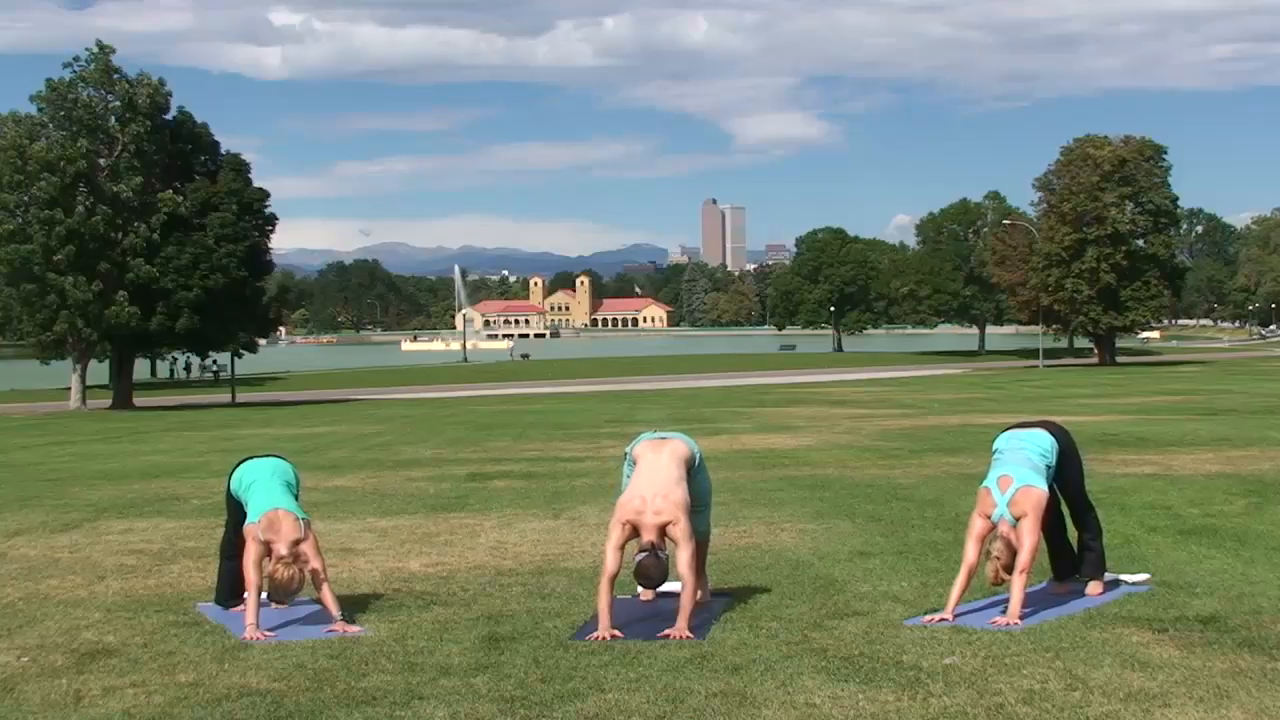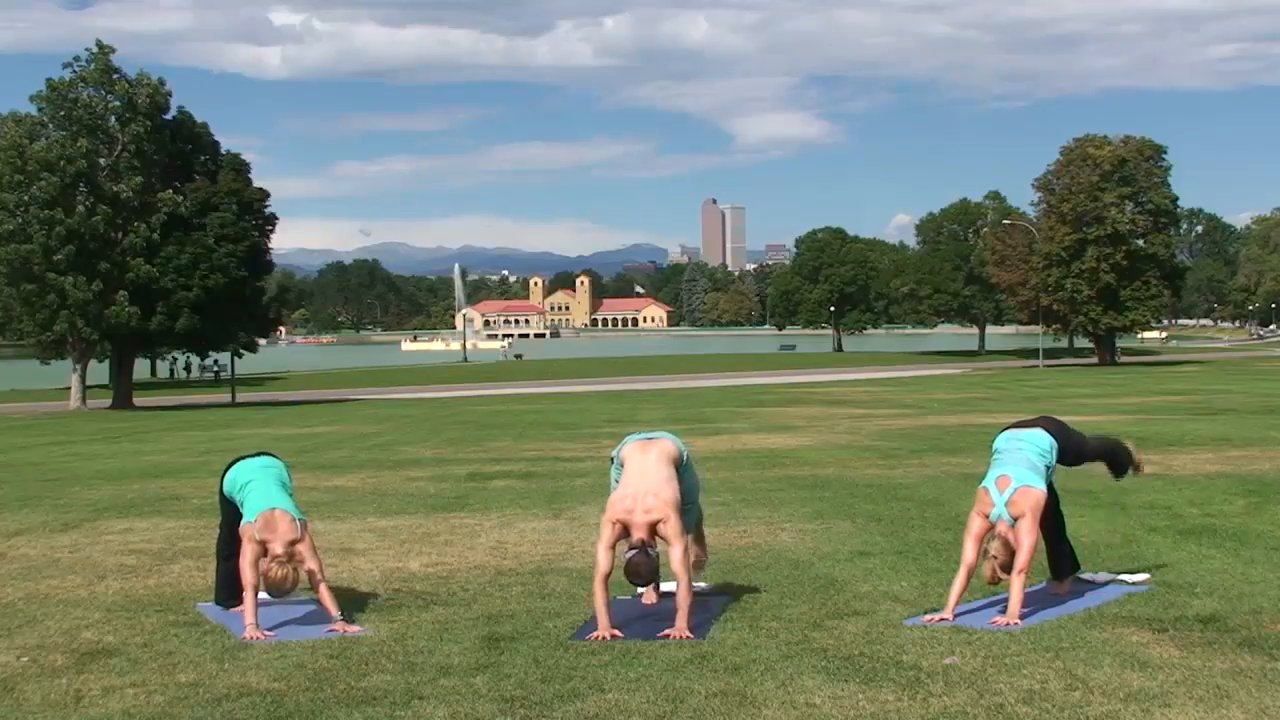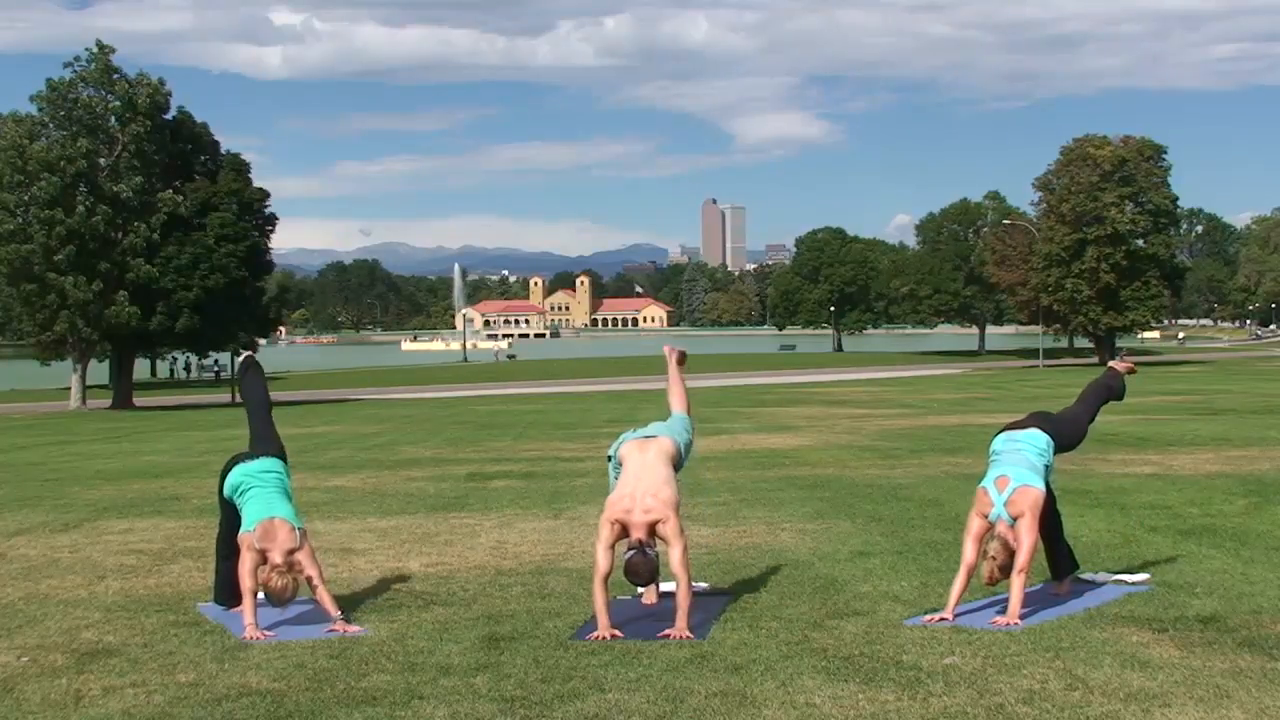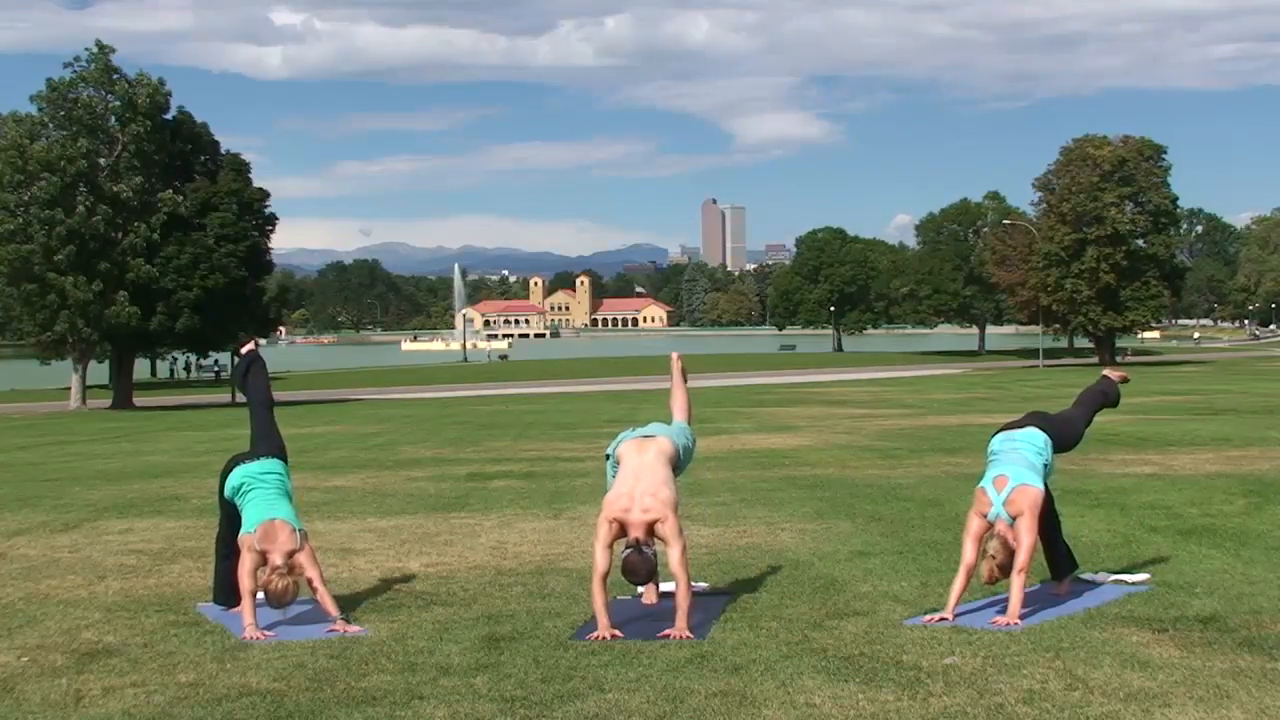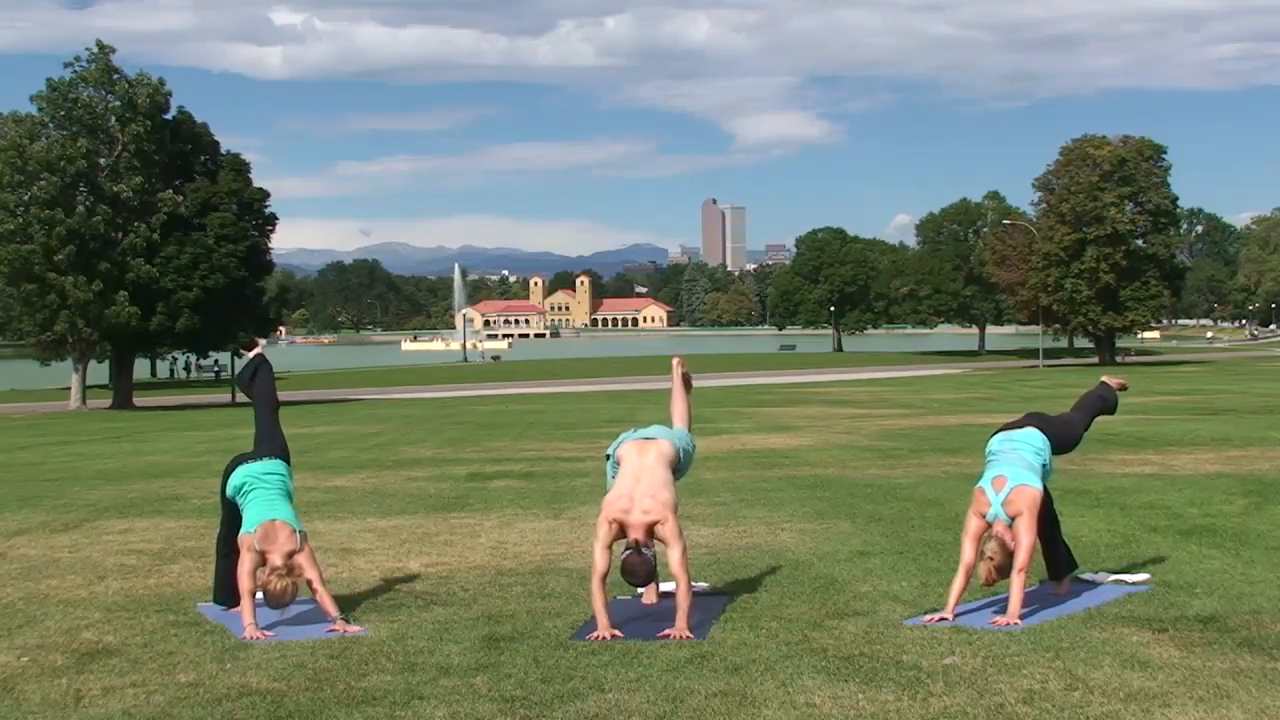
dt=0.7s
person 1, frame 1
left shoulder: (676, 519)
right shoulder: (623, 521)
left elbow: (687, 577)
right elbow: (607, 576)
left wrist: (682, 625)
right wrist: (603, 626)
left hip: (684, 450)
right hip: (641, 449)
left knee: (698, 525)
left ankle: (701, 577)
right ankle: (649, 586)
person 1, frame 2
left shoulder: (667, 518)
right shoulder: (613, 521)
left elbow: (683, 577)
right elbow: (600, 577)
left wrist: (681, 625)
right wrist: (603, 625)
left hip: (671, 448)
right hip: (628, 450)
left knee: (688, 518)
left ankle: (697, 541)
right ankle: (652, 584)
person 1, frame 3
left shoulder: (665, 518)
right shoulder: (612, 520)
left elbow: (682, 576)
right elbow: (600, 576)
left wrist: (682, 625)
right wrist: (603, 625)
left hip: (667, 442)
right hip: (626, 447)
left knee: (680, 417)
left ankle: (672, 361)
right ankle: (650, 585)
person 1, frame 4
left shoulder: (665, 518)
right shoulder: (610, 519)
left elbow: (682, 578)
right elbow: (598, 577)
left wrist: (681, 625)
right wrist: (603, 625)
left hip: (666, 443)
right hip: (624, 446)
left knee: (681, 426)
left ankle: (676, 366)
right ankle: (650, 584)
person 1, frame 5
left shoulder: (664, 519)
right shoulder: (610, 520)
left elbow: (682, 577)
right elbow: (598, 577)
left wrist: (681, 625)
right wrist: (603, 625)
left hip: (667, 445)
right hip: (624, 448)
left knee: (683, 434)
left ankle: (677, 372)
right ankle: (651, 584)
person 2, frame 1
left shoulder: (303, 534)
right shoulder: (256, 536)
left elbow: (322, 581)
right elbow: (253, 587)
left wrist: (339, 619)
right wrist: (251, 626)
right hip: (244, 476)
right knee: (235, 543)
left ankle: (277, 596)
right ankle: (228, 598)
person 2, frame 2
left shoulder: (300, 534)
right shoulder: (252, 536)
left elbow: (319, 581)
right elbow: (250, 587)
left wrist: (339, 619)
right wrist: (251, 626)
right hip: (236, 476)
right knee: (230, 543)
right ankle: (228, 599)
person 2, frame 3
left shoulder: (297, 543)
right shoulder: (251, 545)
left elbow: (318, 584)
right elbow: (247, 590)
left wrist: (339, 618)
right wrist: (250, 626)
left hip: (270, 467)
right hip: (237, 475)
left knee: (261, 413)
right knee: (229, 542)
left ankle: (248, 363)
right ankle: (226, 599)
person 2, frame 4
left shoulder: (298, 543)
right shoulder: (251, 544)
left elbow: (318, 585)
right elbow: (247, 590)
left wrist: (339, 619)
right wrist: (250, 626)
left hip: (271, 466)
right hip: (238, 475)
left knee: (262, 409)
right knee: (228, 542)
left ankle: (250, 357)
right ankle: (225, 599)
person 2, frame 5
left shoulder: (297, 543)
right shoulder: (250, 544)
left elbow: (318, 586)
right elbow: (250, 591)
left wrist: (339, 618)
right wrist: (250, 625)
left hip: (274, 466)
right hip: (240, 475)
left knee: (268, 413)
right knee: (229, 541)
left ankle: (256, 361)
right ankle: (226, 600)
person 3, frame 1
left shoulder: (1027, 510)
right shoulder: (983, 514)
left elbow: (1022, 569)
right elbow: (967, 566)
left wrist: (1013, 615)
right wrist: (948, 610)
left hip: (1050, 440)
left knee: (1078, 504)
right knee: (1049, 516)
left ankle: (1095, 573)
right ankle: (1064, 575)
person 3, frame 2
left shoulder: (1026, 509)
right shoulder: (982, 512)
left elbow: (1020, 570)
right elbow: (966, 566)
left wrist: (1012, 614)
right wrist: (948, 610)
left hip: (1048, 437)
right hip: (1009, 439)
left knee: (1094, 451)
right knee: (1047, 517)
left ankle: (1126, 456)
right ankle: (1063, 574)
person 3, frame 3
left shoulder: (1025, 509)
right shoulder: (981, 511)
left elbow: (1021, 569)
right elbow: (966, 566)
left wrist: (1013, 614)
right wrist: (949, 610)
left hip: (1043, 436)
right hip: (1007, 440)
left knee: (1083, 411)
right knee: (1046, 518)
left ankle: (1114, 372)
right ankle: (1064, 574)
person 3, frame 4
left shoulder: (1024, 506)
right shoulder: (980, 510)
left elbow: (1020, 569)
right elbow: (966, 565)
left wrist: (1012, 614)
right wrist: (948, 610)
left hip: (1042, 435)
right hip: (1004, 439)
left knee: (1079, 414)
right knee: (1044, 517)
left ankle: (1109, 380)
right ankle: (1063, 574)
person 3, frame 5
left shoulder: (1023, 506)
right shoulder: (979, 510)
left elbow: (1020, 569)
right elbow: (965, 565)
left wrist: (1012, 614)
right wrist: (949, 610)
left hip: (1039, 437)
right hip: (1003, 440)
left knee: (1080, 417)
right knee: (1043, 519)
left ankle: (1107, 388)
right ankle: (1062, 573)
